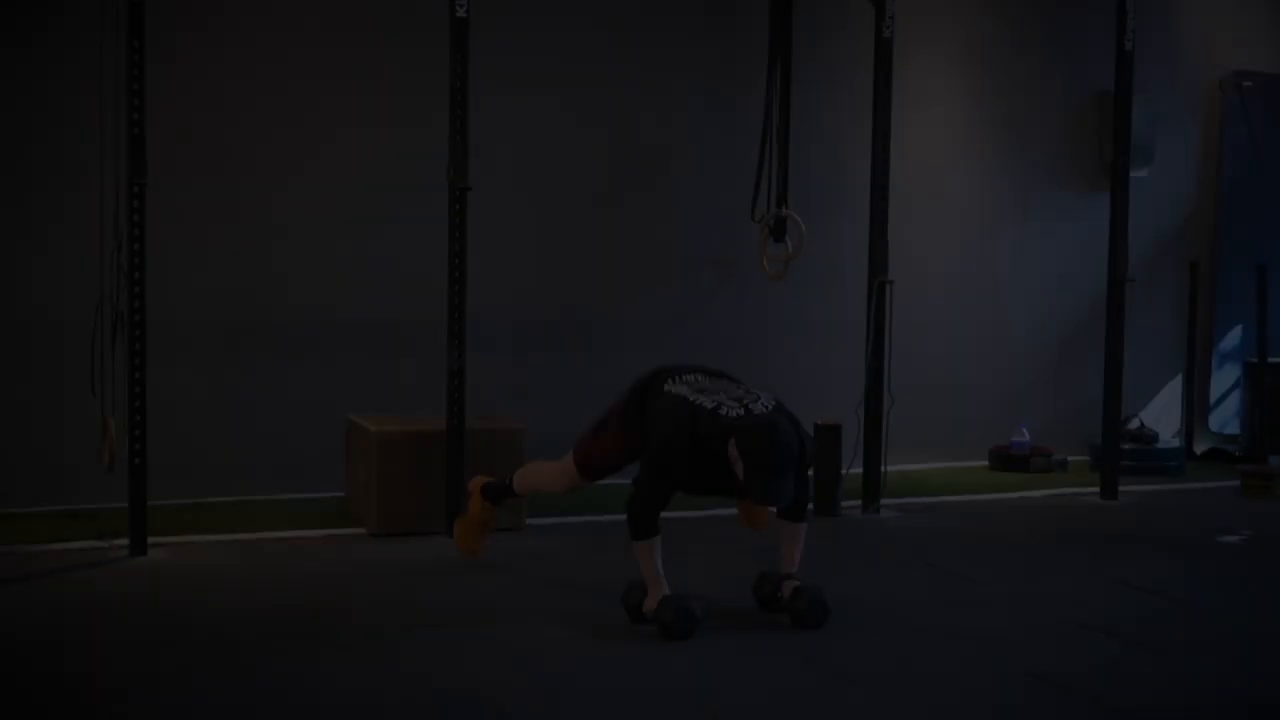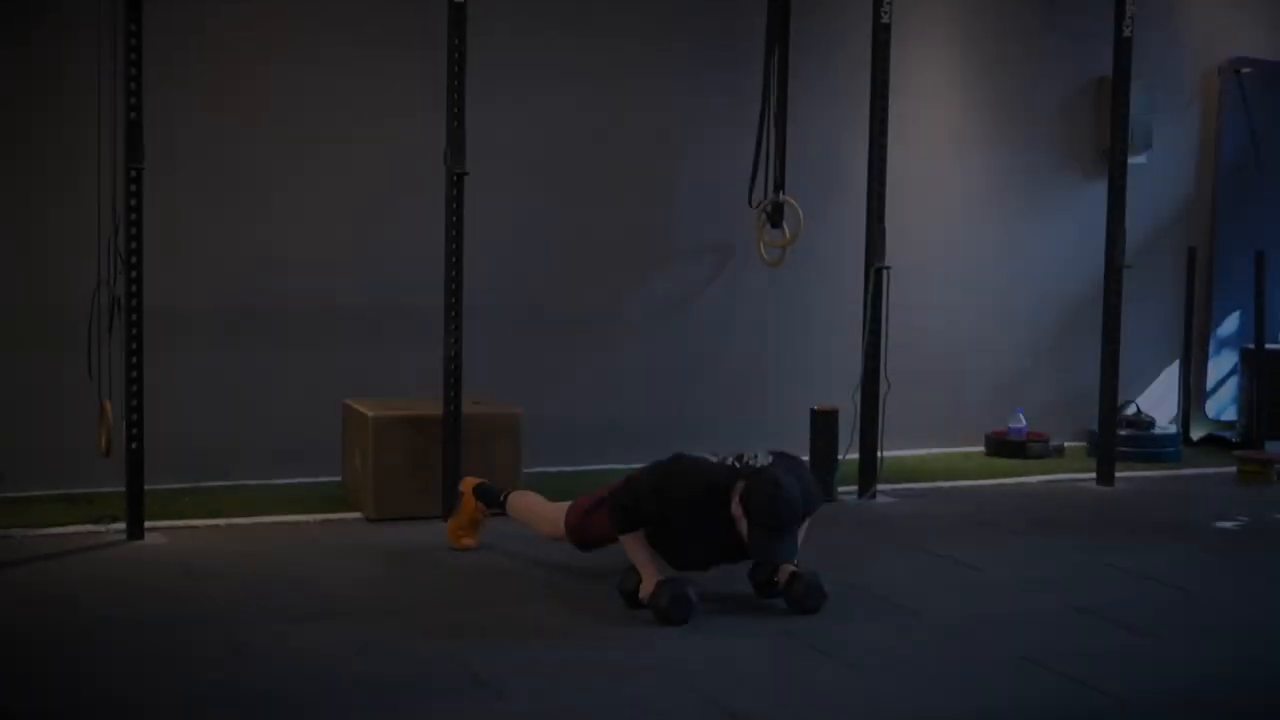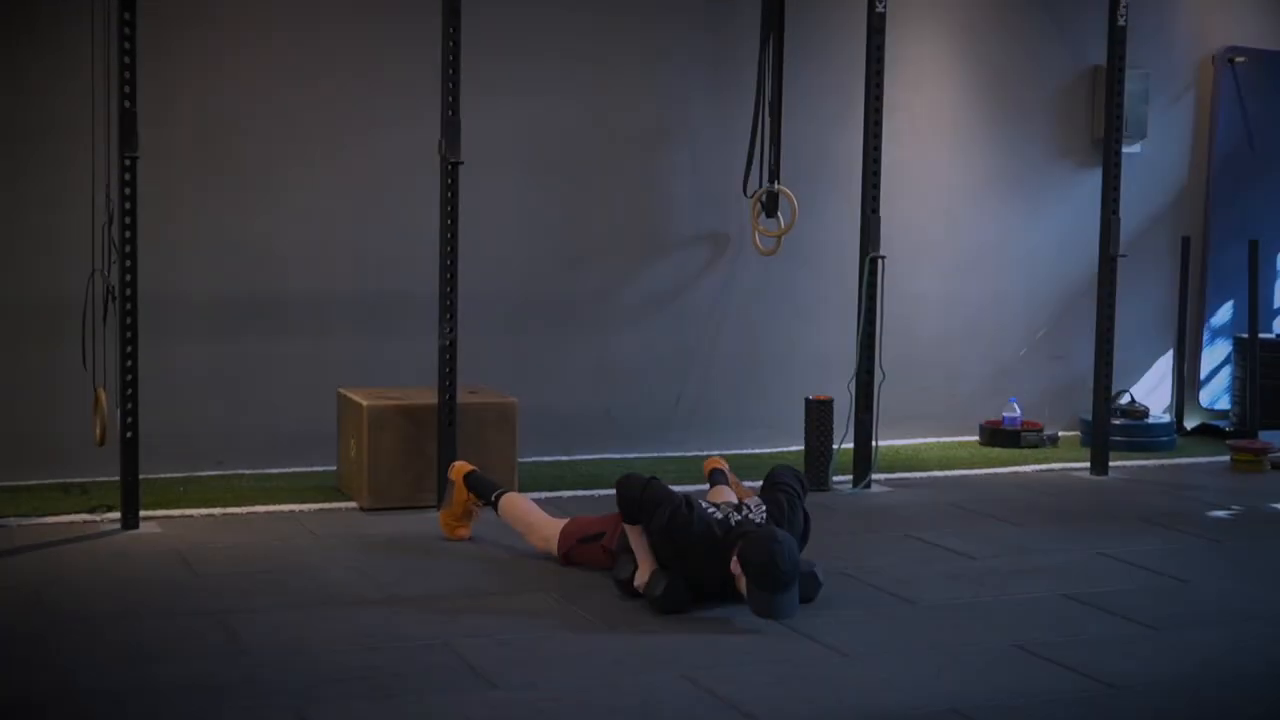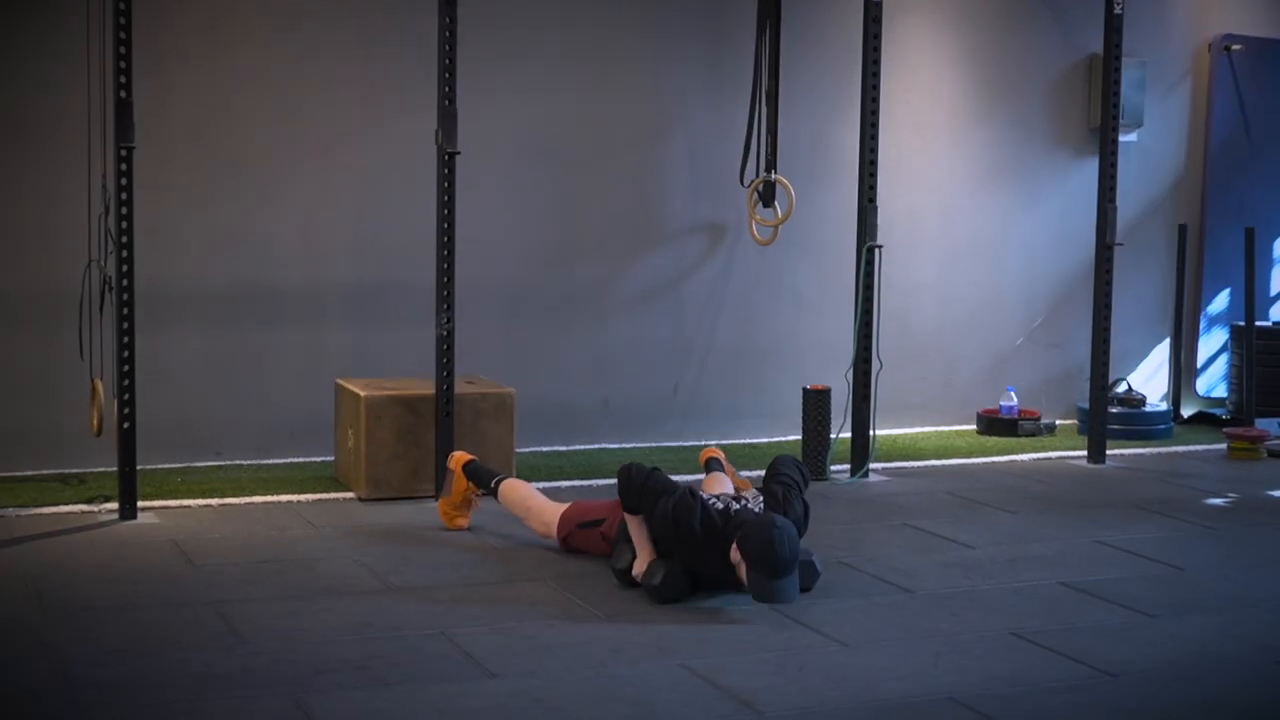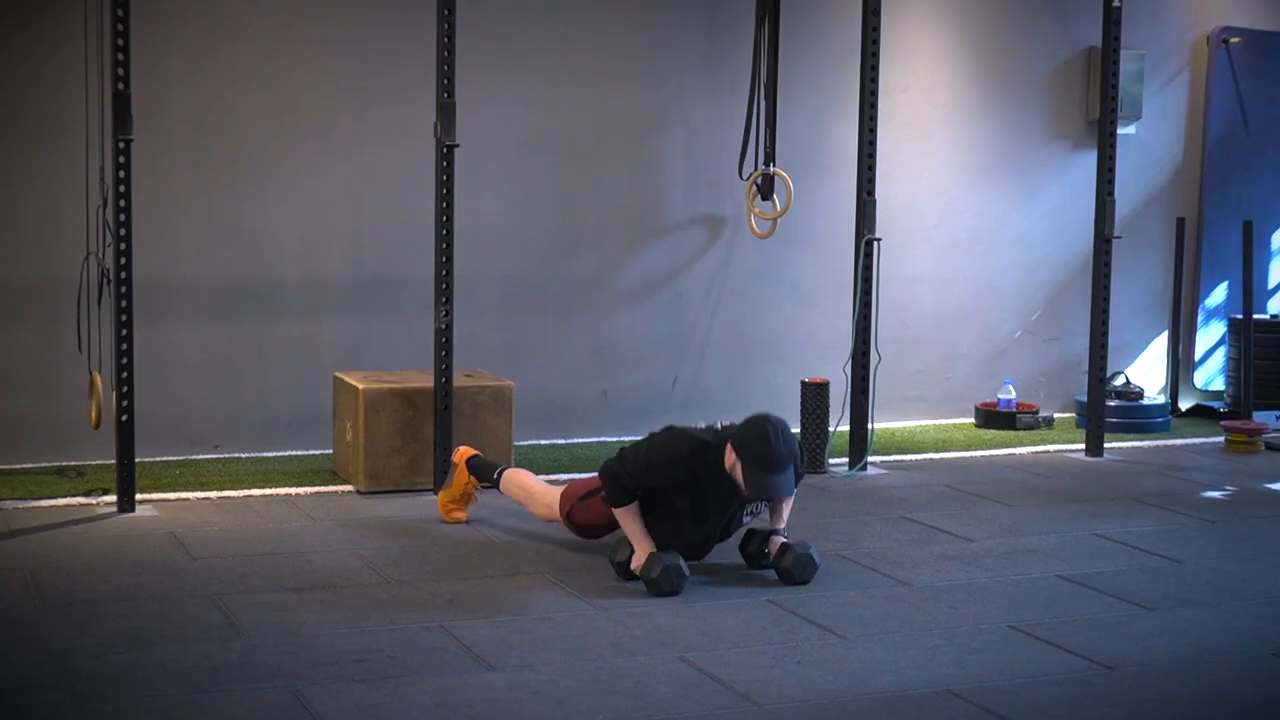
dt=0.2s
person 1, frame 1
left shoulder: (790, 439)
right shoulder: (684, 436)
left elbow: (794, 505)
right elbow: (643, 508)
left wrist: (790, 577)
right wrist: (657, 590)
right hip: (651, 399)
right knee: (565, 477)
left ankle: (745, 495)
right ankle: (487, 494)
person 1, frame 2
left shoulder: (793, 487)
right shoulder: (690, 488)
right elbow: (622, 507)
left wrist: (788, 560)
right wrist: (650, 576)
right hip: (647, 501)
right knee: (554, 523)
right ankle: (480, 495)
person 1, frame 3
left shoulder: (787, 528)
right shoulder: (692, 533)
left elbow: (785, 477)
right elbow: (628, 489)
right wrist: (646, 565)
right hip: (642, 530)
right knee: (545, 534)
left ankle: (718, 475)
right ankle: (471, 481)
person 1, frame 4
left shoulder: (786, 515)
right shoulder: (694, 524)
left elbow: (787, 465)
right elbow: (630, 477)
right wrist: (644, 553)
right hip: (637, 523)
right knee: (547, 518)
left ankle: (714, 464)
right ankle: (470, 471)
person 1, frame 5
left shoulder: (782, 455)
right shoulder: (683, 450)
right elbow: (614, 476)
left wrist: (777, 532)
right wrist: (643, 547)
right hip: (637, 496)
right knee: (548, 503)
right ankle: (473, 465)
